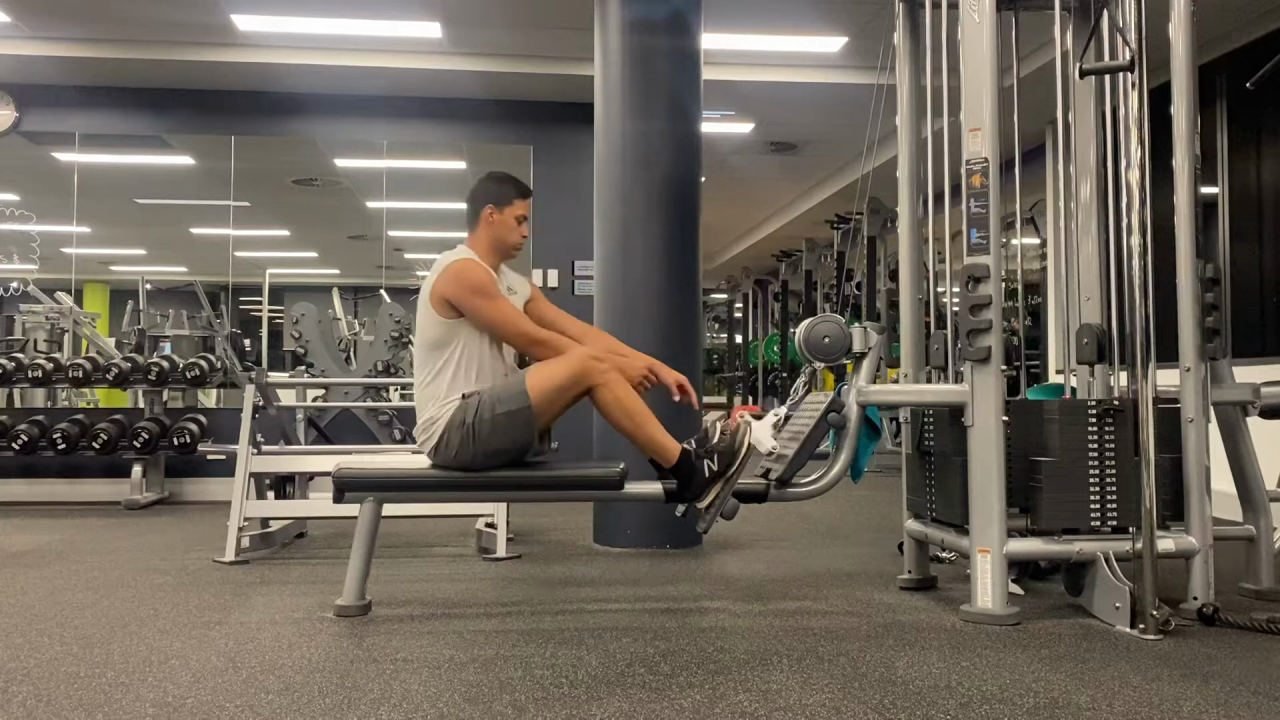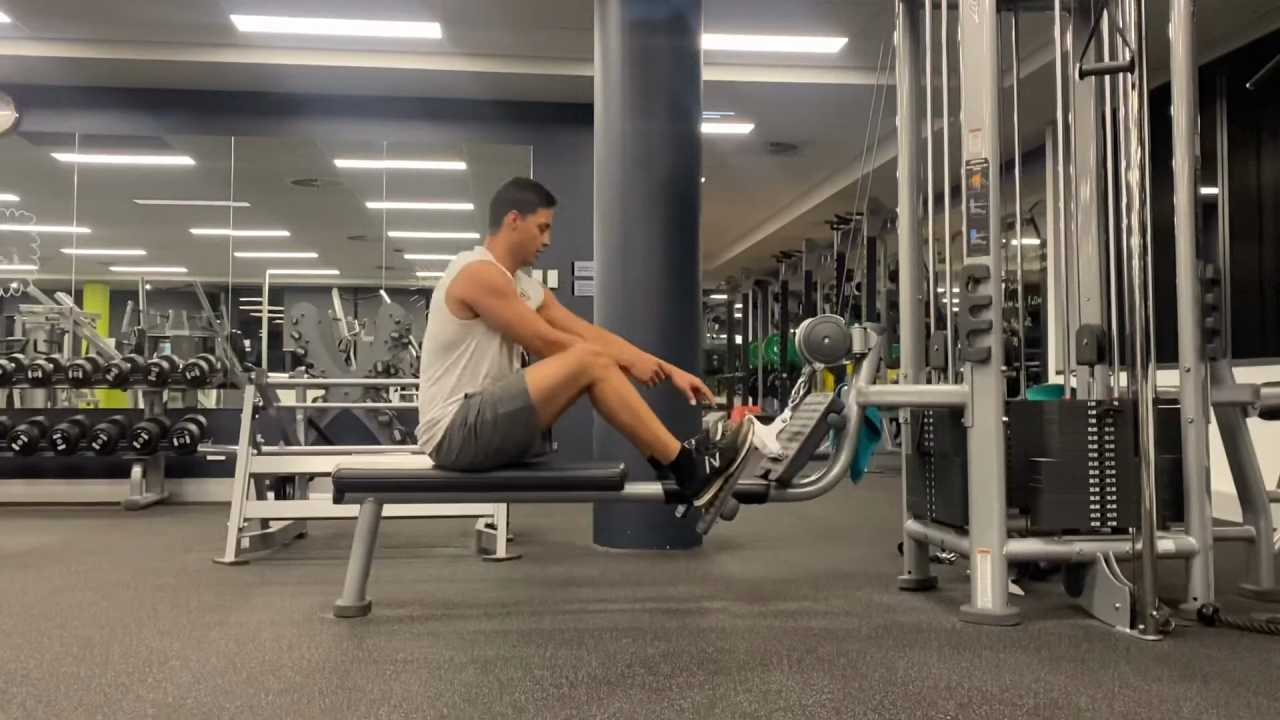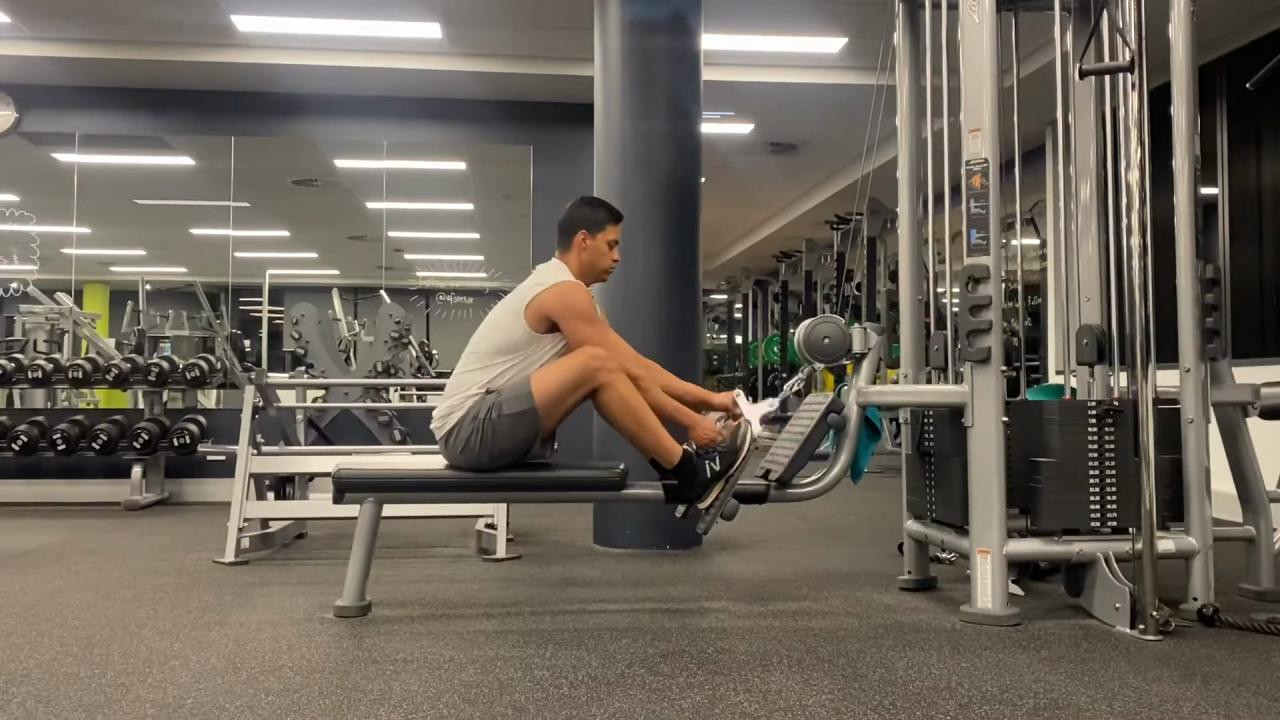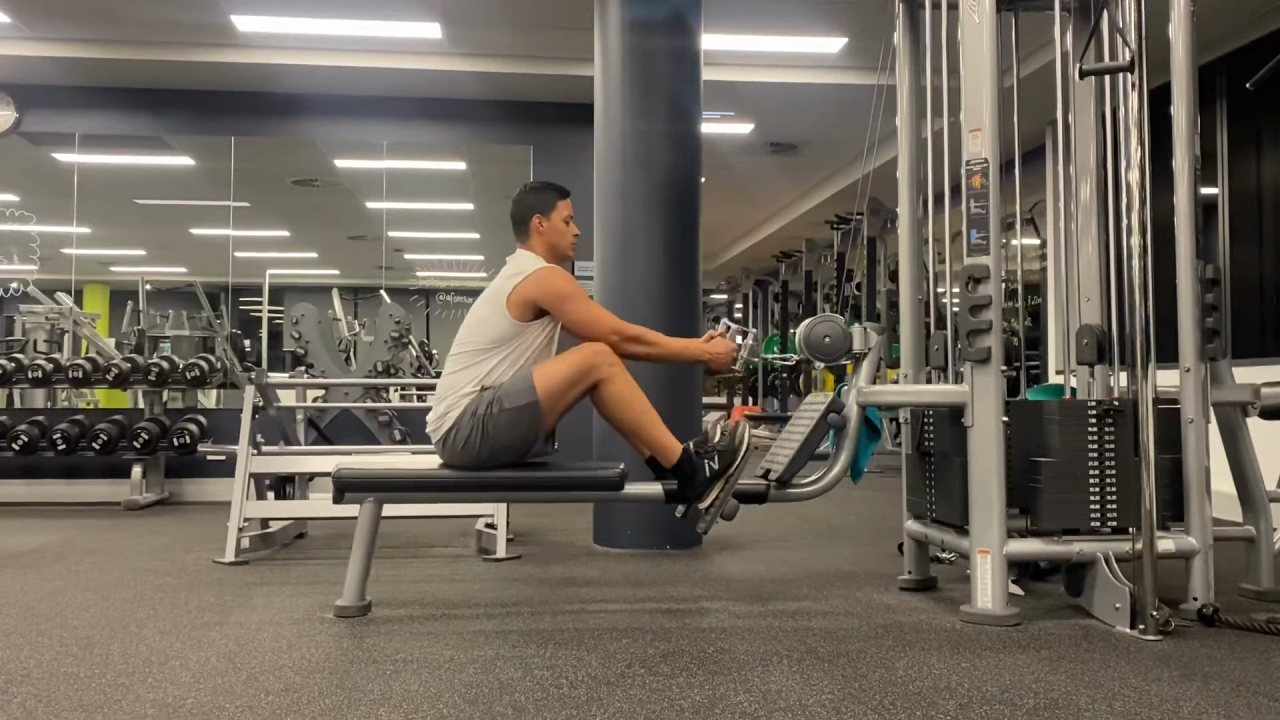
dt=0.5s
person 1, frame 1
left shoulder: (509, 283)
right shoulder: (461, 272)
left elbow: (580, 333)
right elbow: (535, 343)
left wrist: (655, 366)
right wrist: (619, 367)
left hip: (480, 421)
right hip: (453, 433)
left knee: (590, 362)
right knee: (592, 365)
left ankle: (676, 458)
right ankle: (689, 471)
person 1, frame 2
left shoulder: (522, 287)
right shoulder: (477, 273)
left elbow: (592, 335)
right elbow: (546, 344)
left wrist: (669, 369)
right wrist: (627, 362)
left hip: (482, 420)
right hip: (455, 433)
left knee: (595, 362)
right knee: (590, 361)
left ankle: (675, 458)
right ankle: (688, 469)
person 1, frame 3
left shoulder: (562, 288)
right shoulder: (565, 292)
left elbow: (635, 364)
right elbow: (626, 373)
left wrist: (710, 398)
right wrist: (692, 421)
left hip: (488, 425)
right hip: (468, 431)
left knee: (600, 367)
right knee: (596, 364)
left ankle: (678, 463)
right ankle: (690, 473)
person 1, frame 4
left shoulder: (528, 276)
right shoulder: (544, 278)
left elbow: (616, 334)
right elbow: (622, 338)
left wrist: (694, 343)
right wrist: (703, 354)
left hip: (480, 425)
right hip: (465, 429)
left knee: (599, 361)
right knee: (598, 359)
left ankle: (673, 462)
right ankle: (690, 472)
